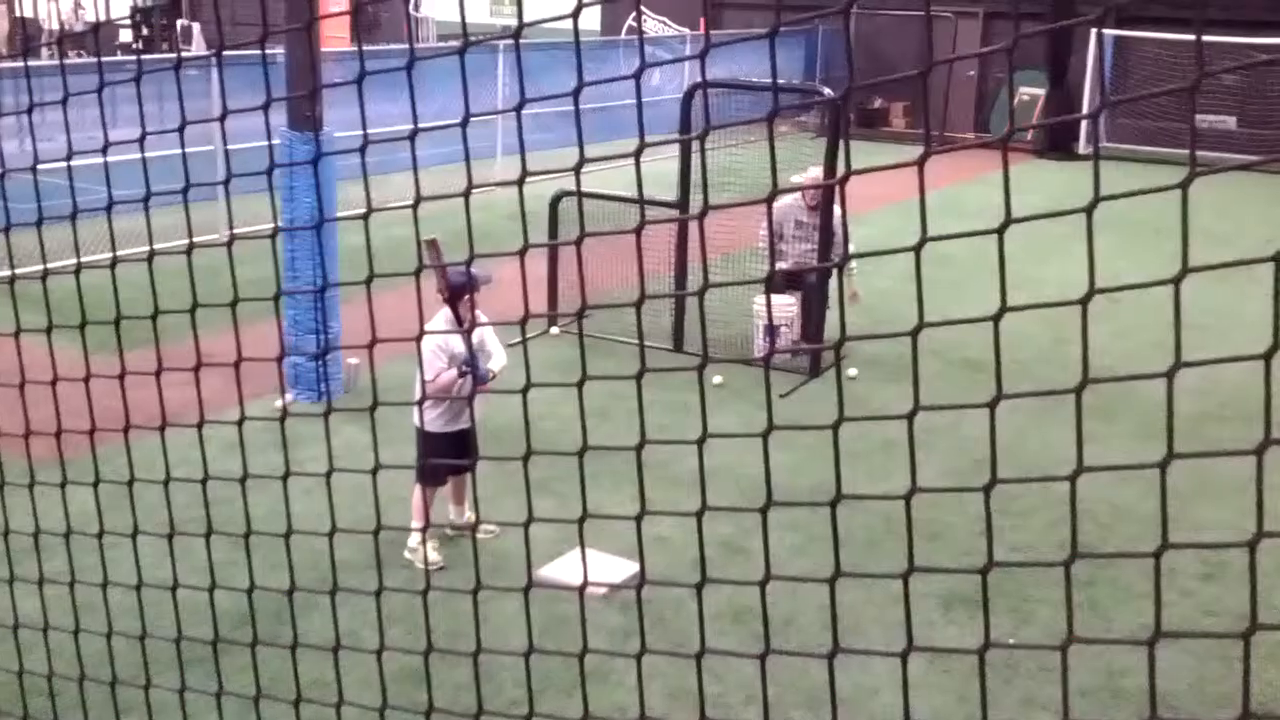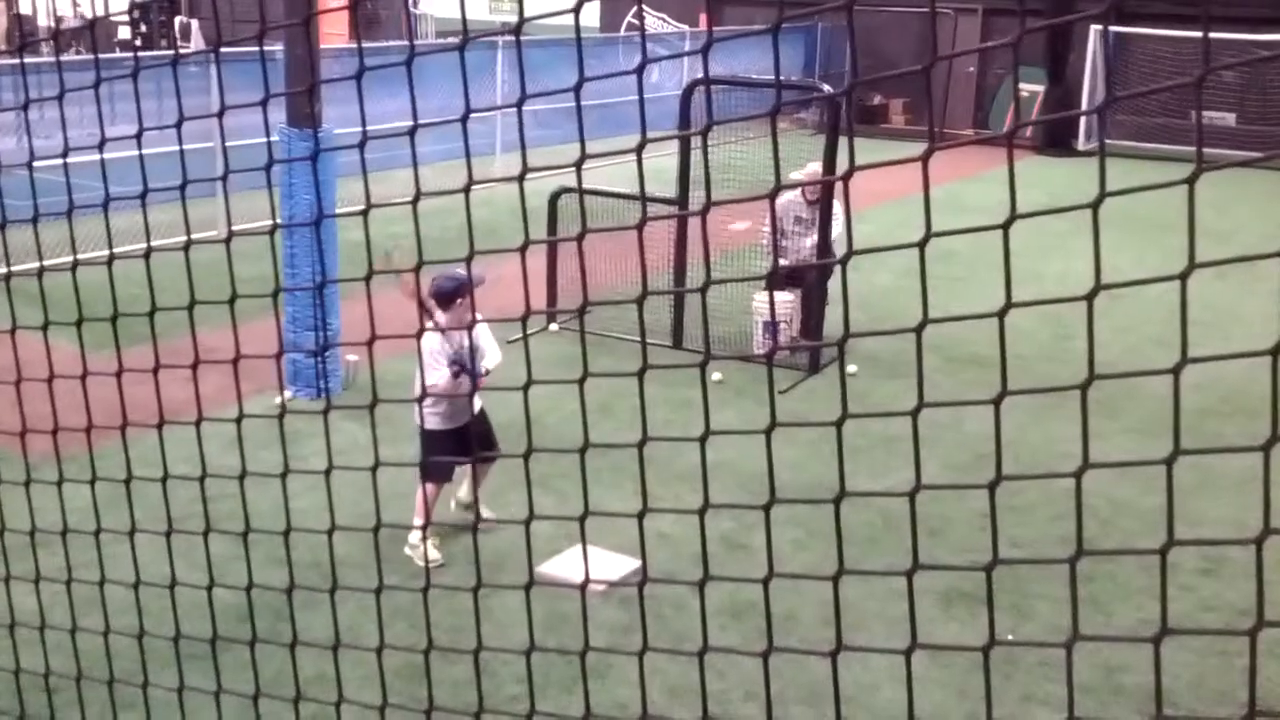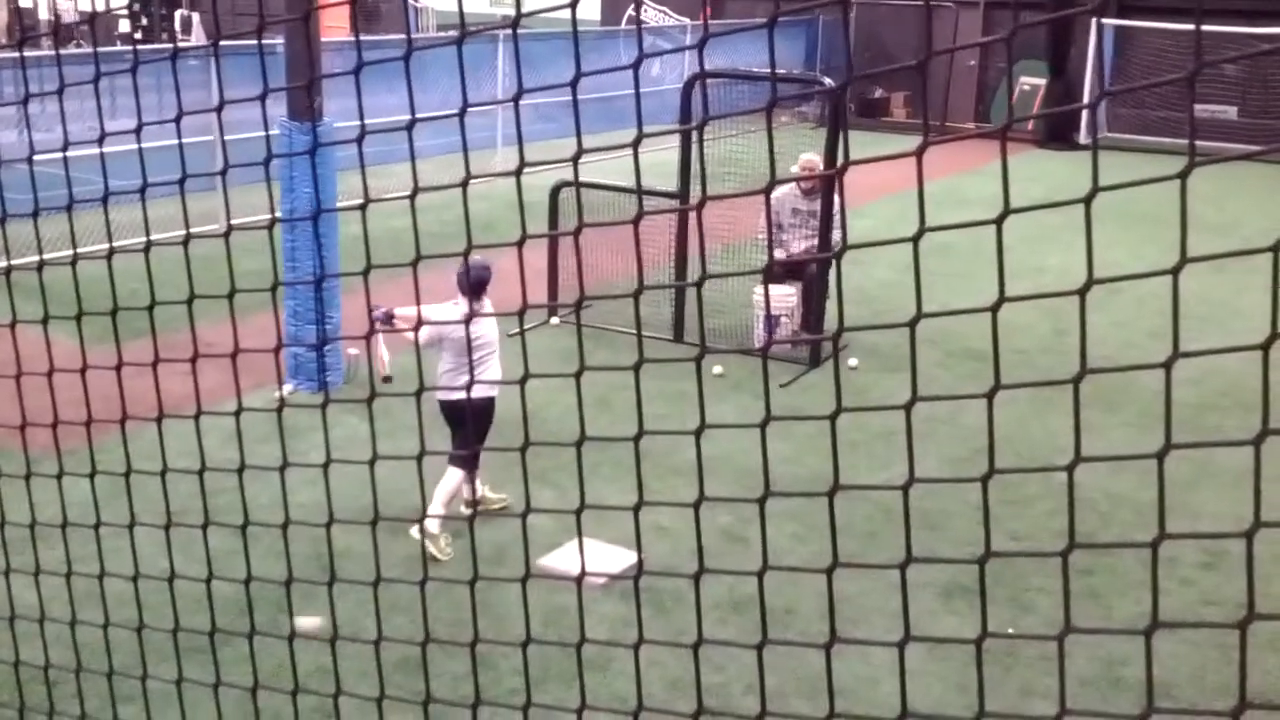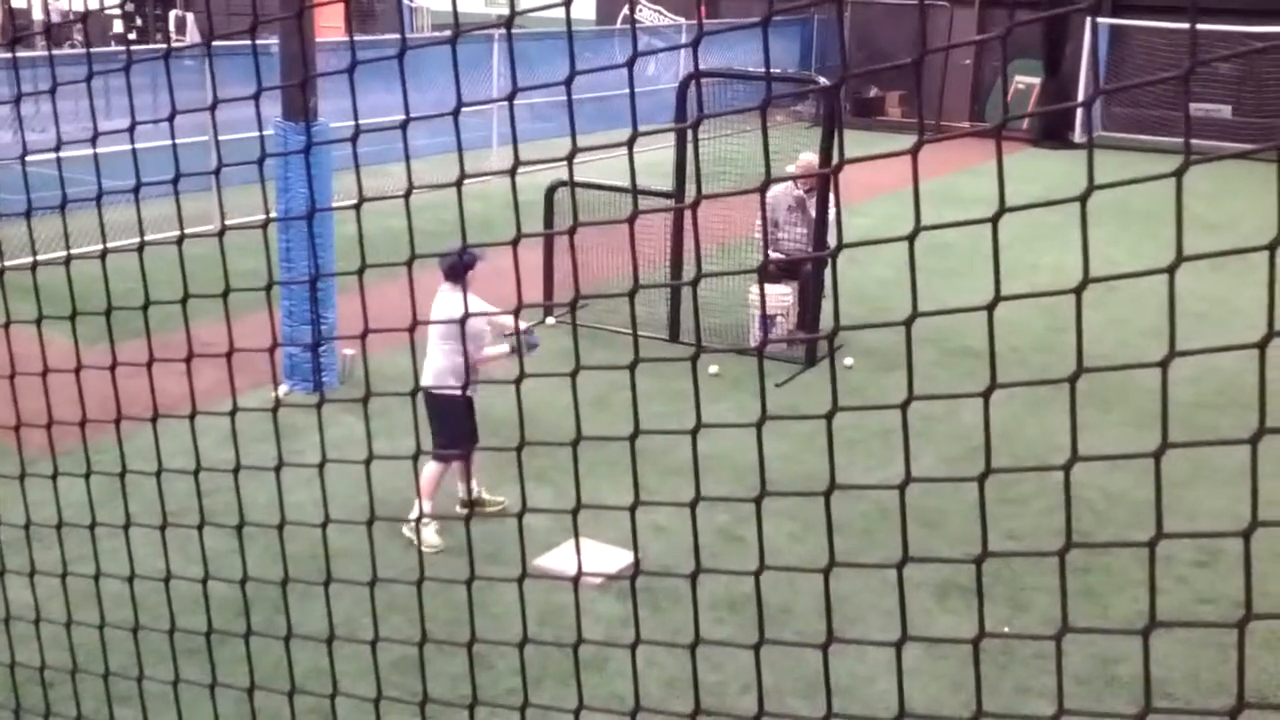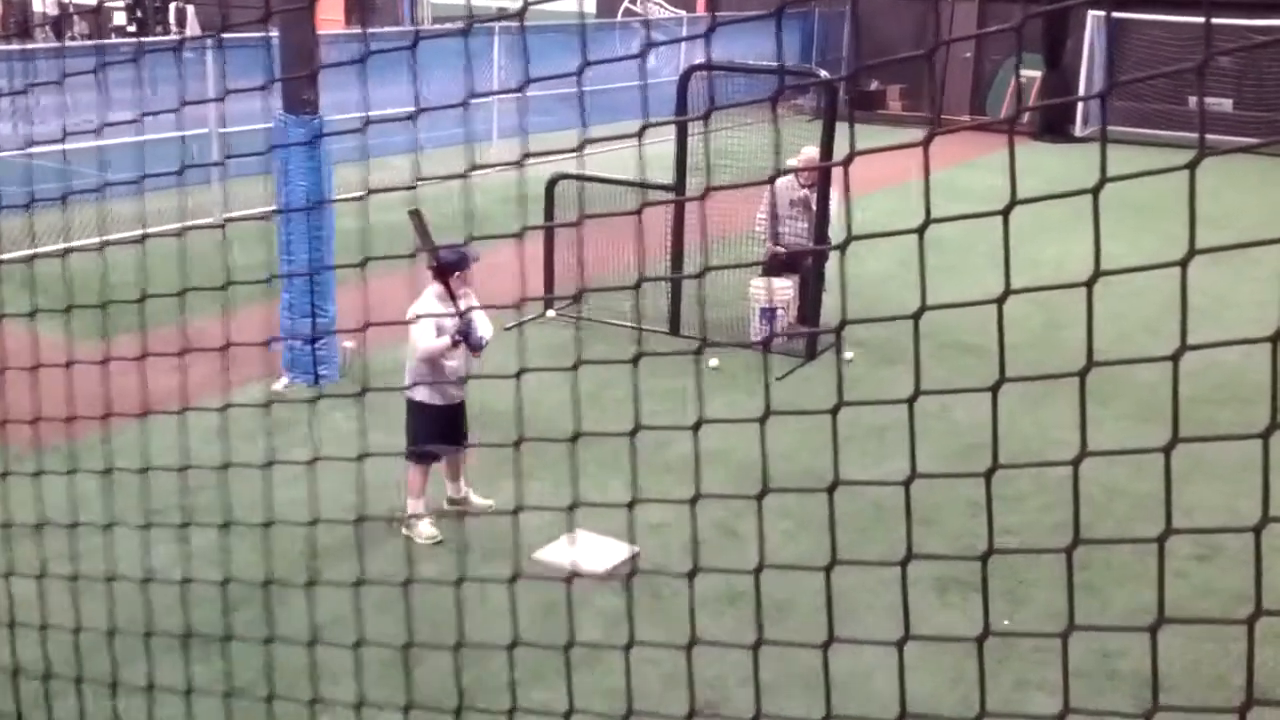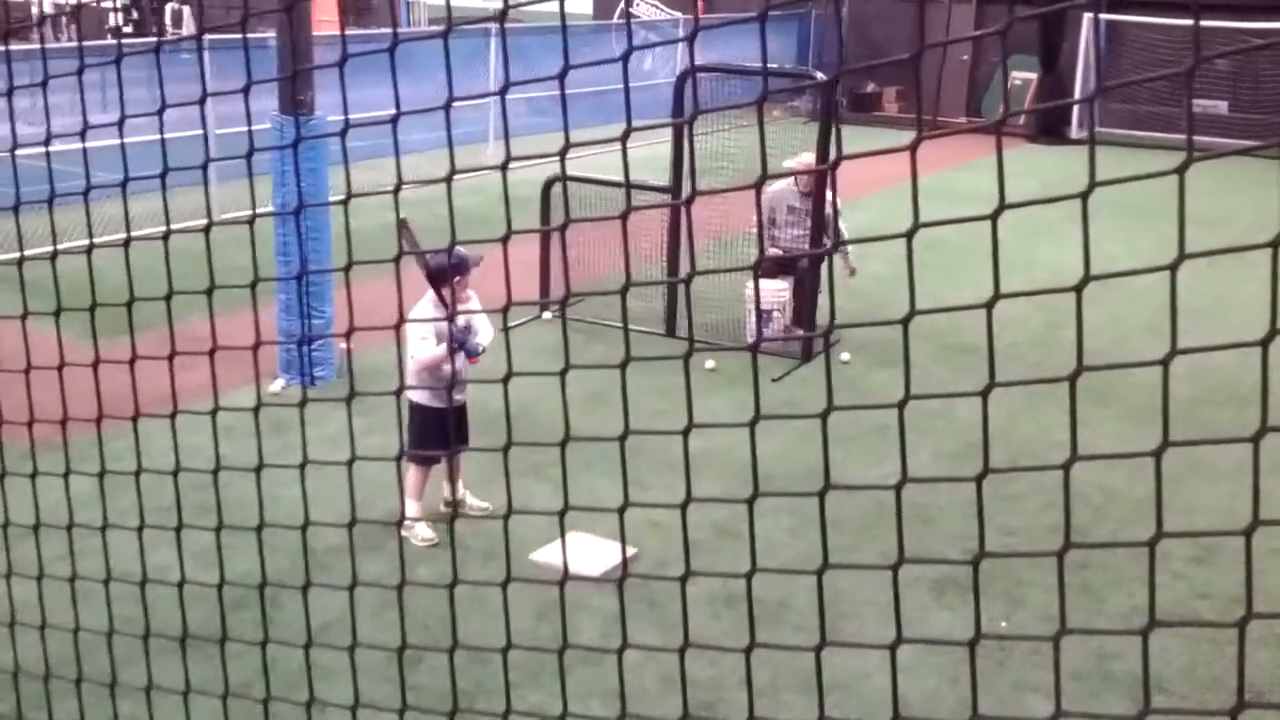
dt=0.7s
person 1, frame 1
left shoulder: (478, 321)
right shoulder: (435, 336)
left elbow: (498, 353)
right elbow: (432, 386)
left wrist: (488, 371)
right wrist: (461, 369)
left hip: (463, 413)
right hip: (436, 420)
left knee: (461, 469)
right knee: (429, 480)
left ankle: (460, 519)
right ankle: (418, 539)
person 1, frame 2
left shoulder: (474, 320)
right shoulder: (433, 339)
left elbow: (493, 353)
right elbow: (435, 388)
left wrist: (480, 370)
right wrist: (454, 371)
left hip: (469, 406)
right hip: (437, 417)
left knee: (486, 454)
right knee: (435, 477)
left ankle: (467, 498)
right ankle: (418, 536)
person 1, frame 3
left shoulder: (445, 319)
right shoulder: (486, 308)
left elbow: (420, 338)
right elbow: (435, 312)
left wrist: (391, 316)
right wrist: (393, 313)
left hip: (448, 394)
right hip: (480, 396)
left knee: (467, 448)
right knee: (462, 459)
left ankle: (474, 494)
right ankle: (431, 522)
person 1, frame 4
left shoulder: (448, 296)
right shoulder: (463, 308)
left elbow: (493, 315)
right elbow: (477, 357)
left wrist: (521, 327)
right wrist: (513, 348)
left hip: (448, 383)
right hip: (447, 387)
left knee: (465, 443)
right knee: (445, 452)
left ankle: (469, 495)
right ankle: (419, 518)
person 1, frame 5
left shoulder: (464, 296)
right shoulder: (423, 309)
left elbow: (484, 324)
right elbow: (422, 351)
left wrist: (479, 338)
right wrist: (455, 338)
left hip: (454, 389)
right hip: (426, 394)
left knee: (455, 446)
right knee: (423, 456)
left ankle: (458, 494)
right ankle: (414, 515)
person 1, frame 6
left shoulder: (468, 299)
right shoulder: (422, 314)
left elbow: (485, 329)
right elbow: (421, 361)
left wrist: (476, 345)
right wrist: (451, 345)
left hip: (455, 392)
right hip: (427, 398)
left knee: (454, 449)
right knee: (422, 459)
left ankle: (455, 497)
right ankle: (411, 517)
